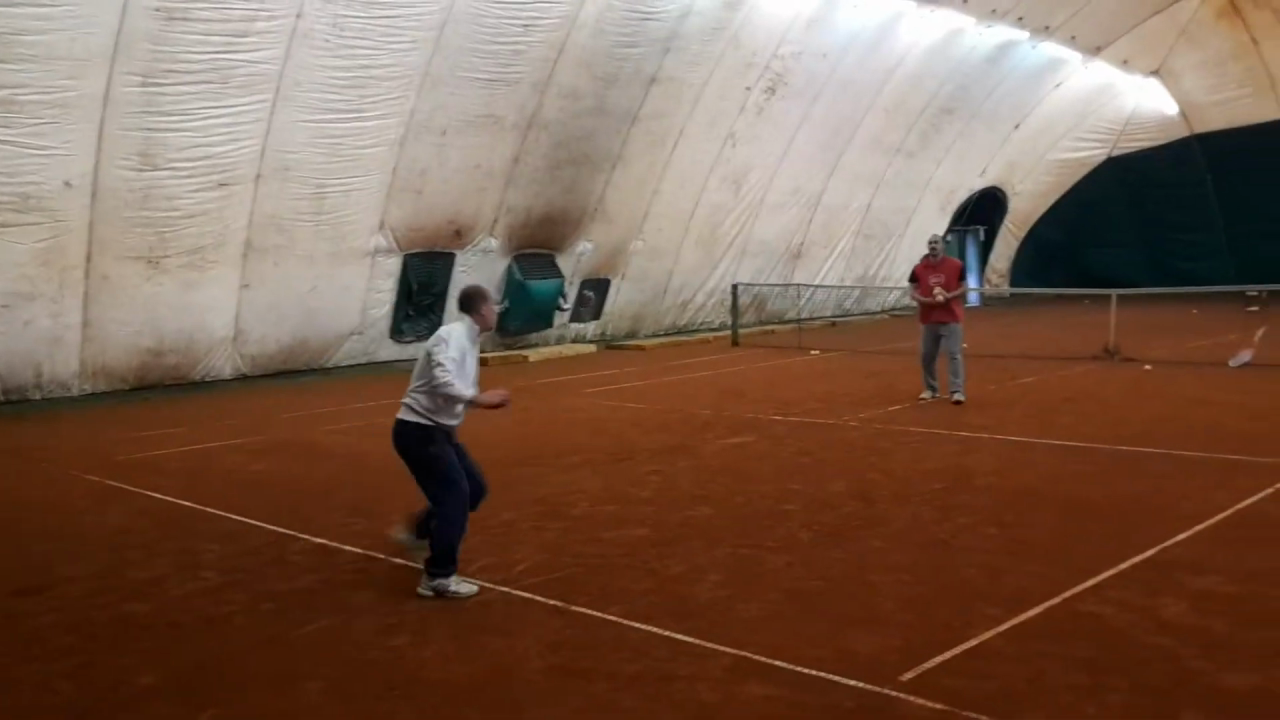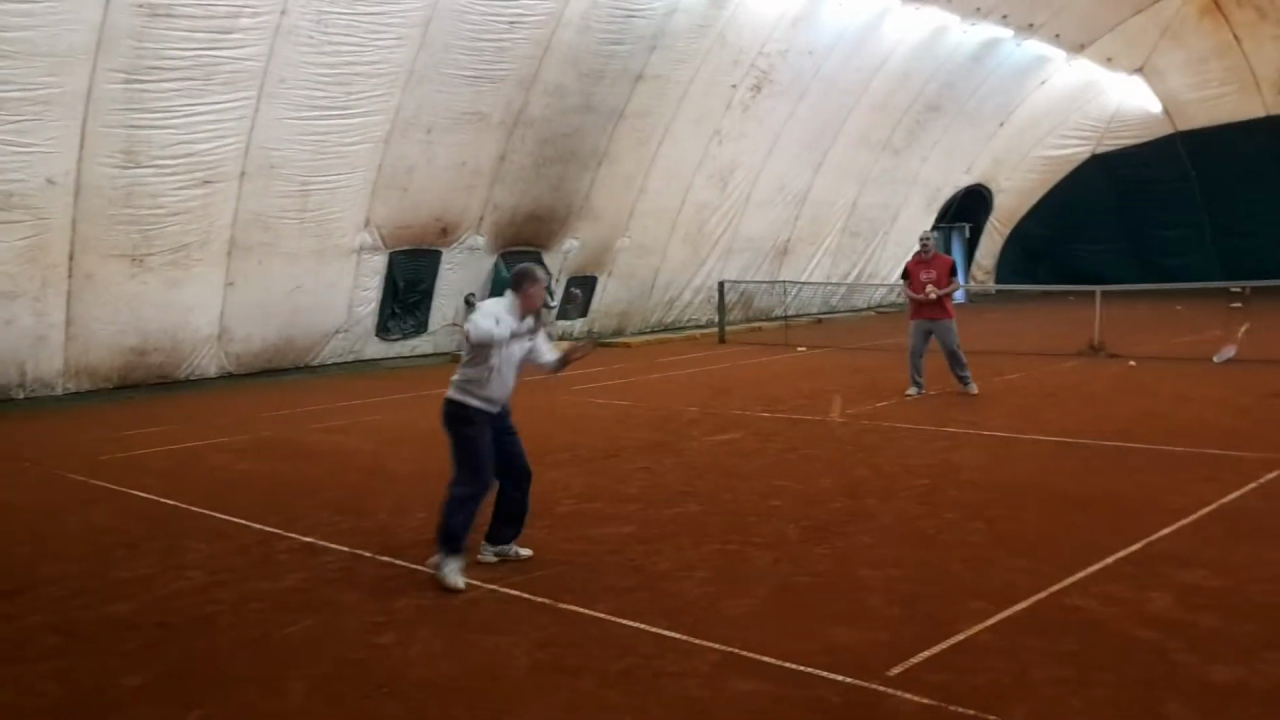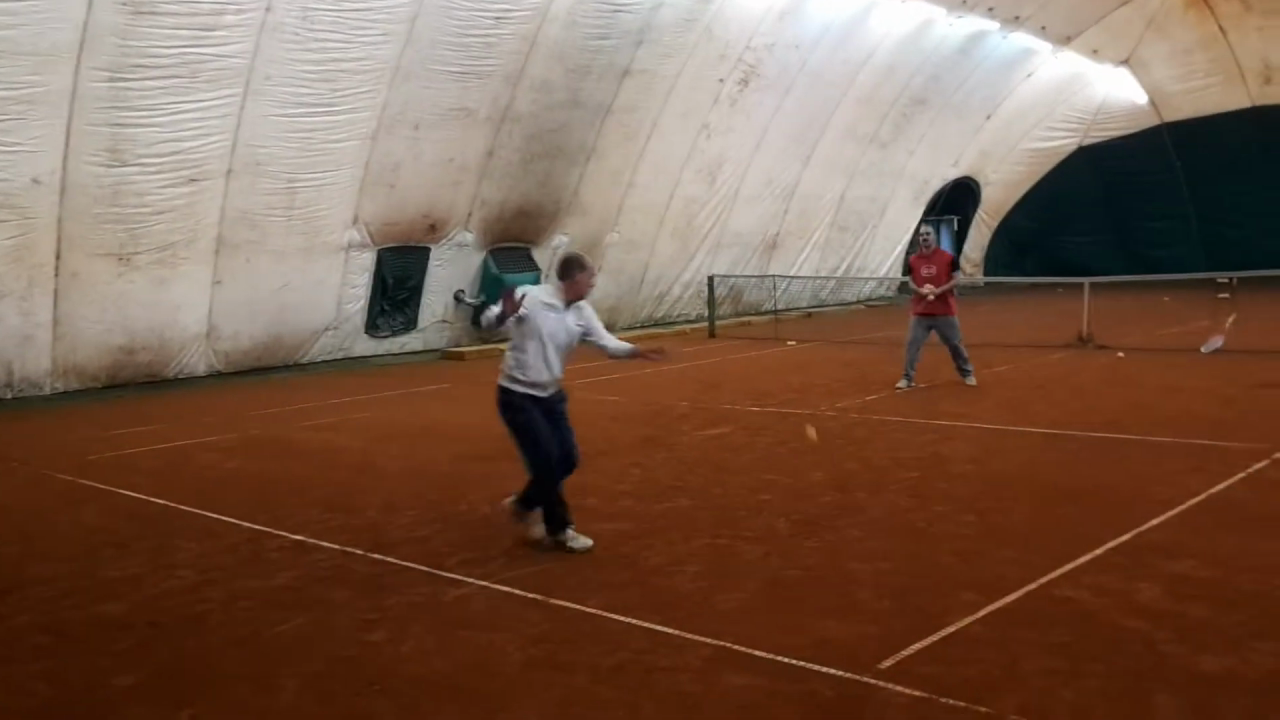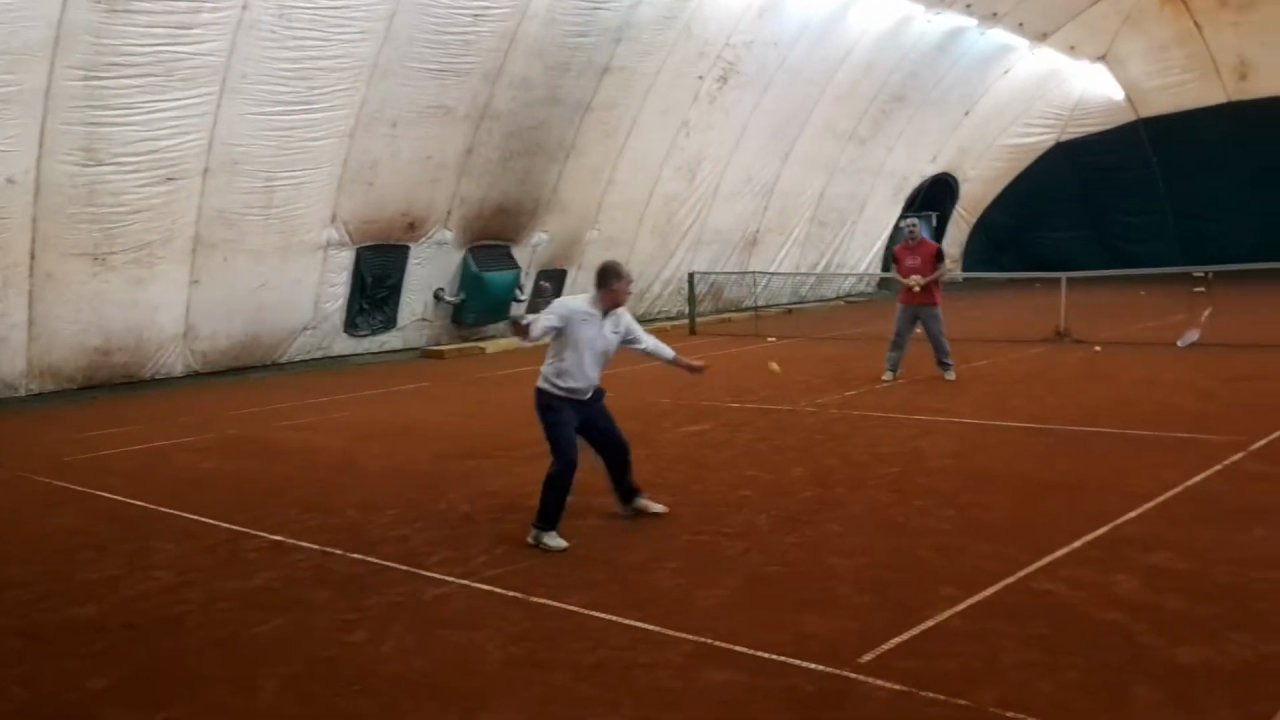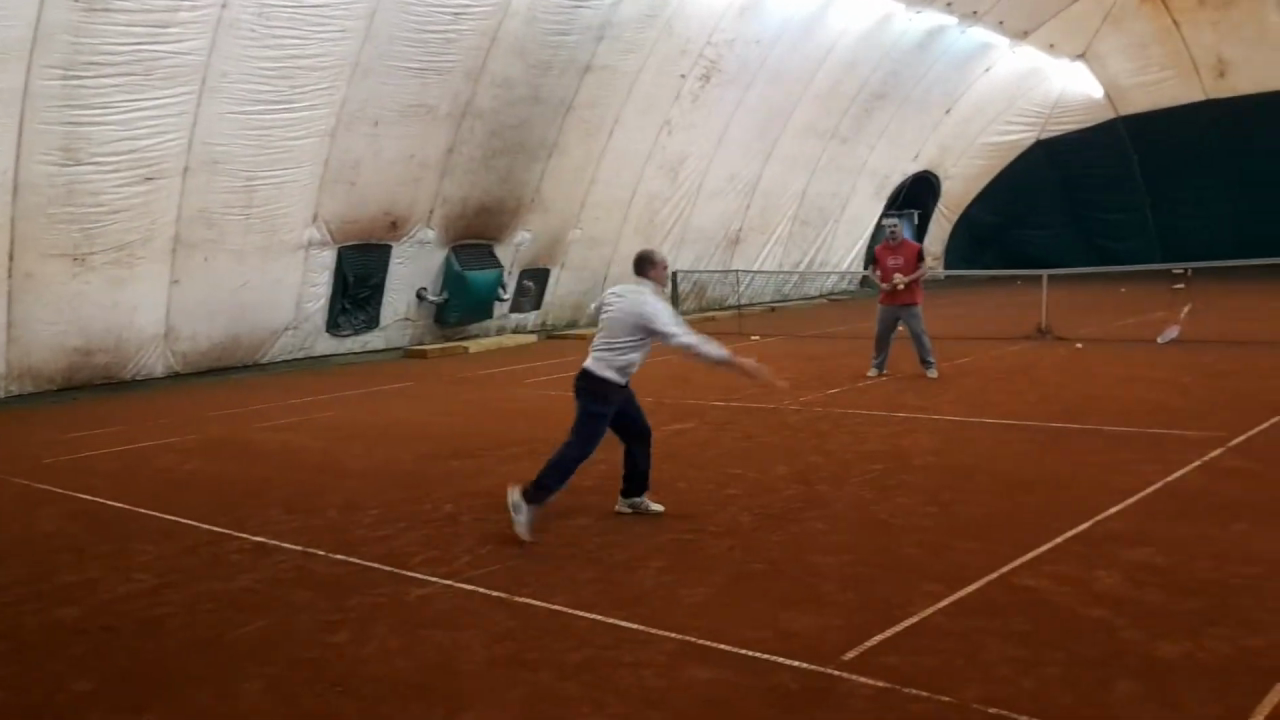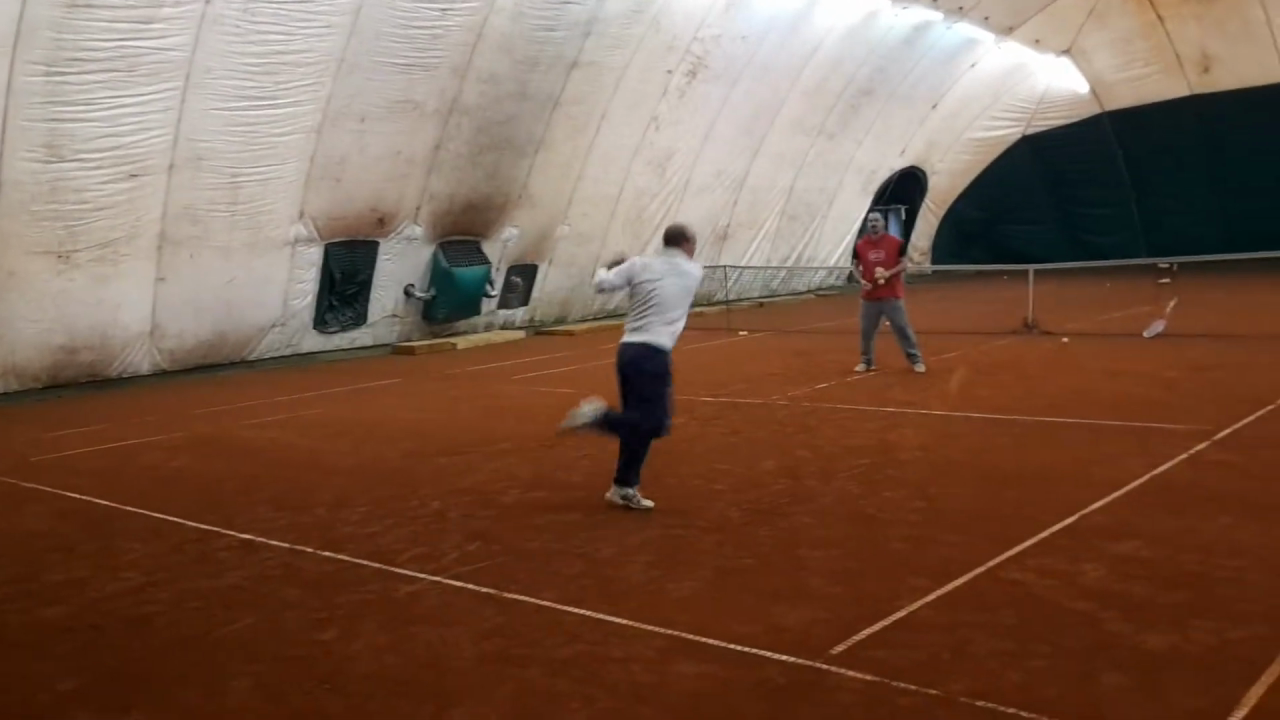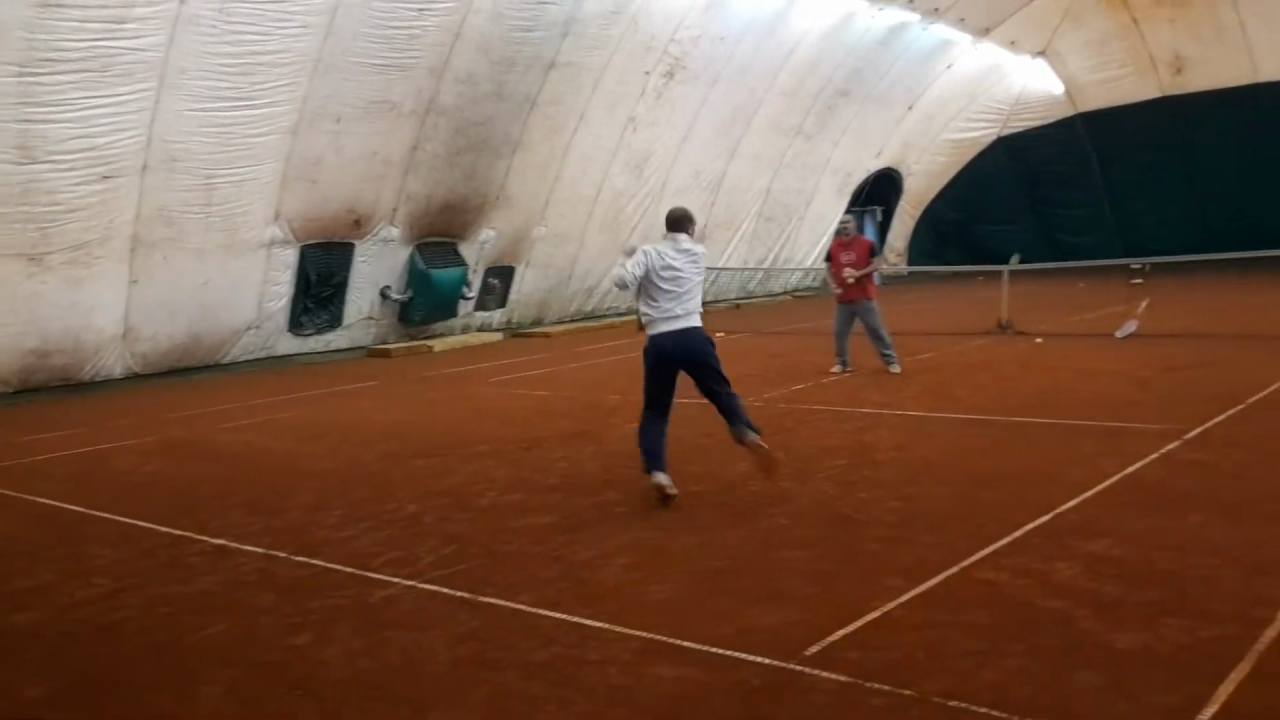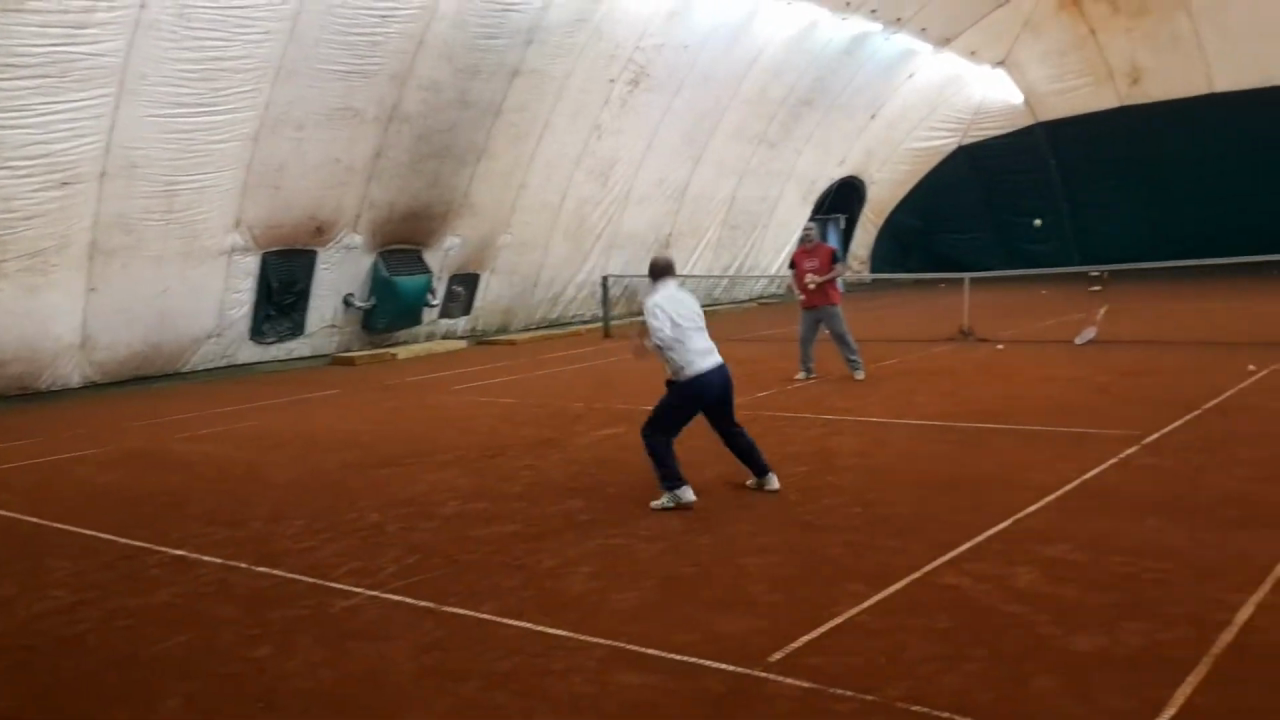
dt=0.2s
person 1, frame 1
left shoulder: (467, 340)
right shoulder: (451, 336)
right elbow: (443, 382)
left wrist: (486, 400)
right wrist: (479, 399)
left hip: (436, 430)
right hip: (417, 430)
left knee: (474, 488)
right knee: (454, 497)
left ankle: (419, 532)
right ankle: (438, 578)
person 1, frame 2
left shoulder: (529, 325)
right shoulder: (490, 309)
left elbow: (548, 362)
right elbow: (475, 334)
left wrist: (566, 356)
right wrist: (520, 331)
left hip: (495, 411)
right hip: (466, 409)
left knee: (518, 476)
right knee: (473, 482)
left ankle: (499, 543)
right ankle: (448, 556)
person 1, frame 3
left shoulder: (582, 313)
right shoulder: (529, 296)
left elbow: (607, 343)
right elbow: (489, 320)
left wrist: (638, 351)
right wrist: (505, 313)
left hip: (549, 395)
right hip: (517, 395)
left knee: (567, 459)
right knee: (546, 461)
left ankle: (523, 504)
right ankle: (559, 530)
person 1, frame 4
left shoulder: (621, 319)
right shoulder: (567, 307)
left elbow: (646, 342)
right elbow: (534, 332)
left wrist: (683, 362)
right wrist: (524, 331)
left hip: (587, 397)
right hip: (554, 398)
left knee: (617, 448)
right knee: (566, 461)
left ankle: (630, 499)
right ankle: (542, 530)
person 1, frame 5
left shoulder: (614, 294)
right shoulder: (650, 306)
right elbow: (686, 340)
right wrist: (735, 362)
left hip: (611, 383)
right hip: (599, 386)
left knee: (640, 435)
right knee: (579, 448)
left ankle: (633, 497)
right ankle: (527, 500)
person 1, frame 6
left shoulder: (640, 264)
right shoulder: (692, 271)
left elbow: (601, 284)
left wrist: (607, 267)
left hip: (629, 351)
right hip: (652, 356)
left knee: (641, 422)
right knee: (651, 424)
left ankle: (624, 488)
right ankle: (598, 413)
person 1, frame 7
left shoulder: (648, 254)
right shoulder: (697, 252)
left elbow: (623, 281)
left wrist: (626, 260)
left hip: (660, 343)
right hip: (692, 337)
left knee: (655, 413)
right knee: (723, 394)
left ankle: (659, 473)
right ankle: (747, 435)
person 1, frame 8
left shoulder: (654, 302)
right shoulder: (687, 298)
left elbow: (661, 337)
left wrist: (647, 344)
right wrist: (650, 339)
left hip: (692, 382)
right hip: (718, 373)
left knee: (654, 433)
right knee: (729, 428)
left ankle: (677, 490)
right ankle: (765, 476)
